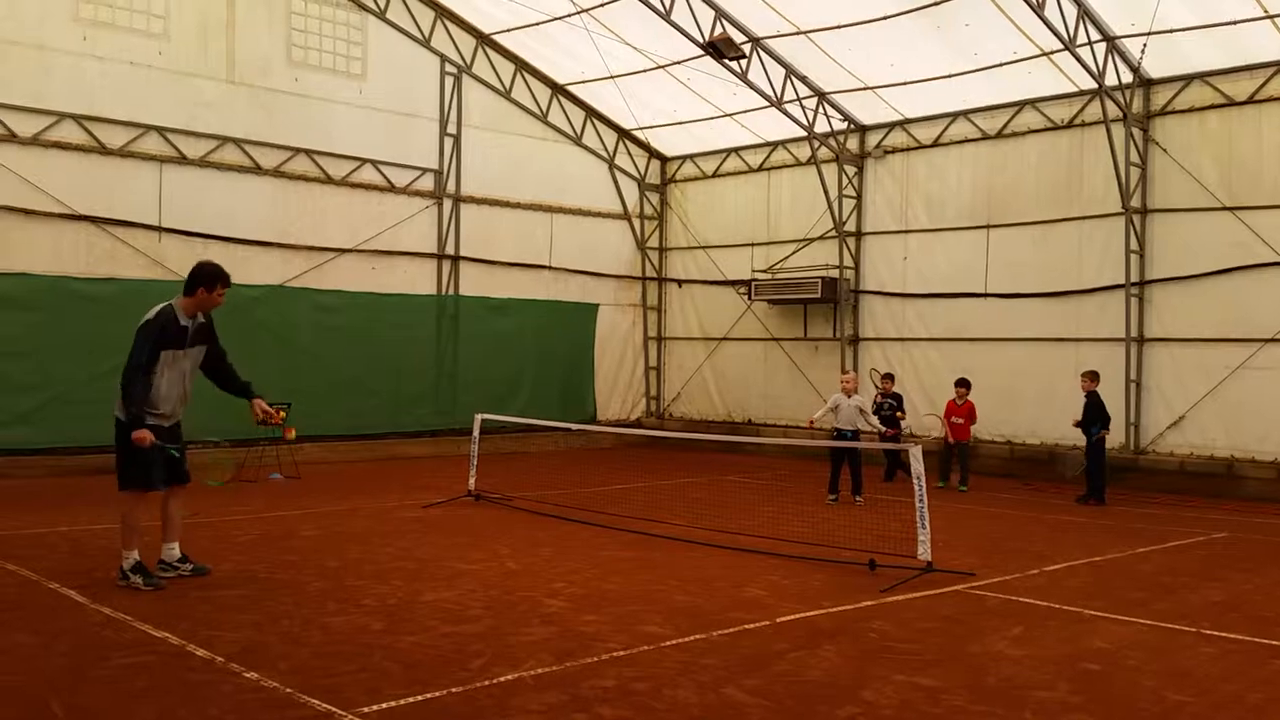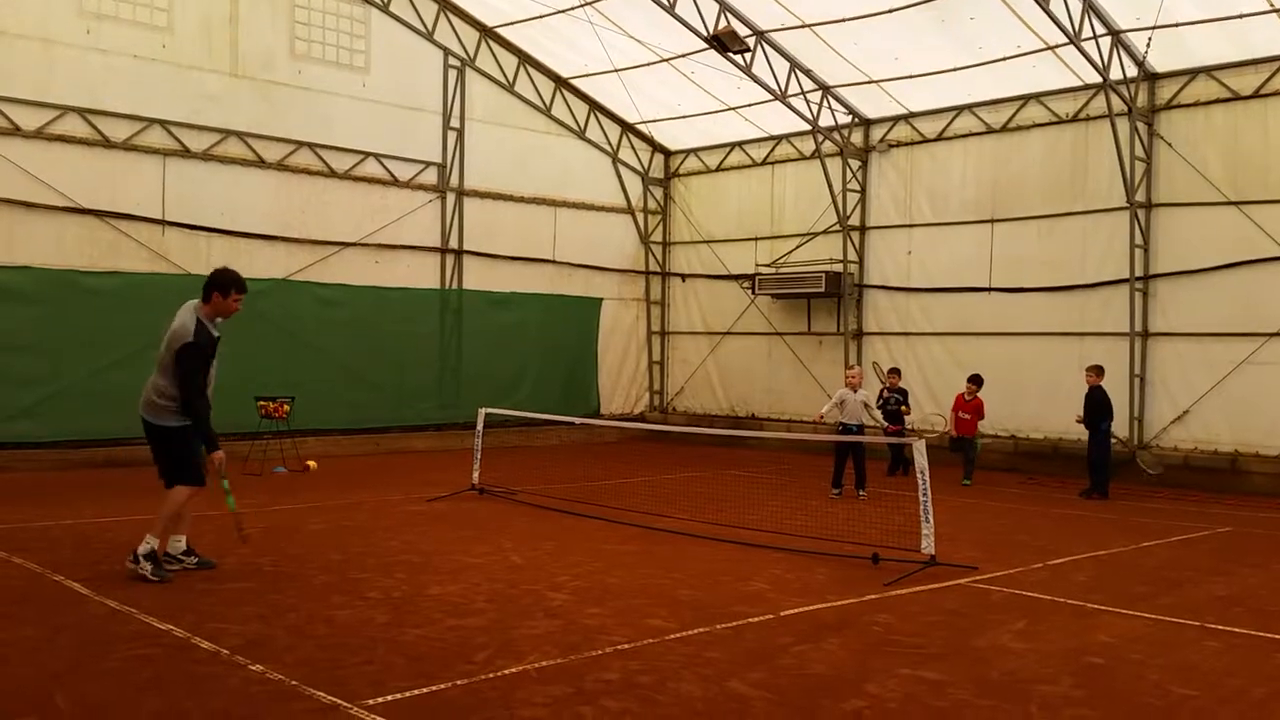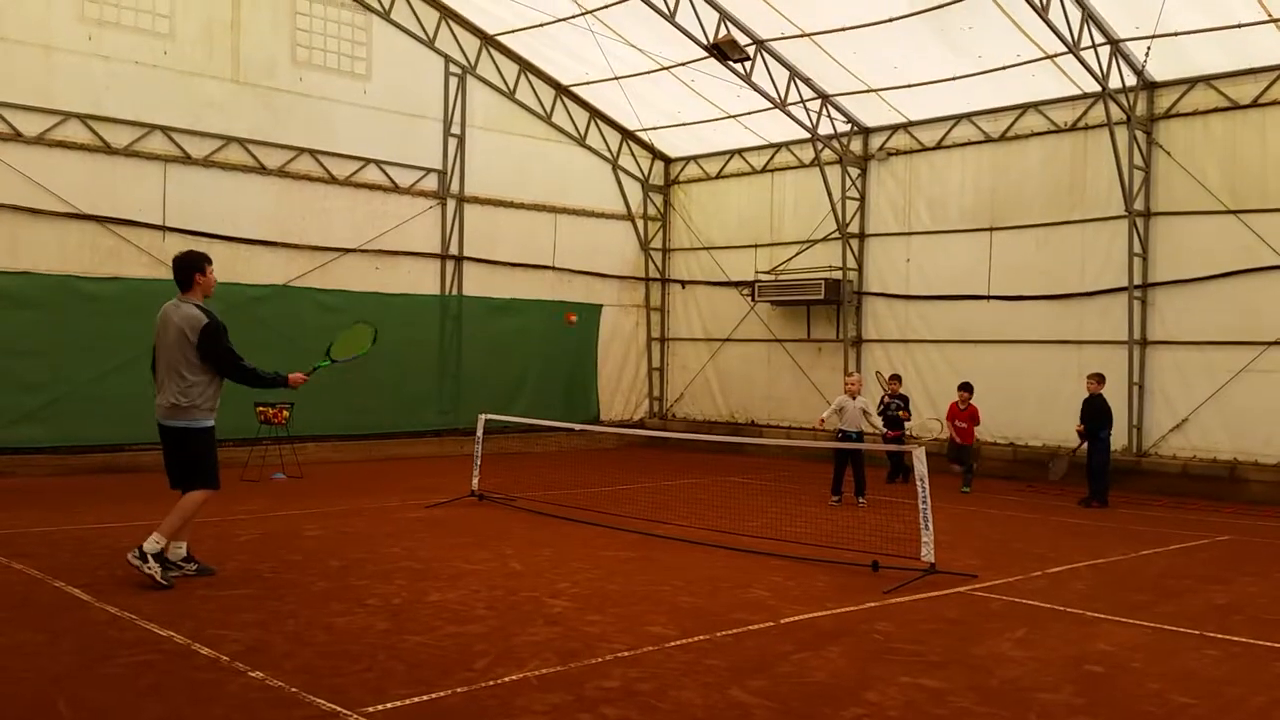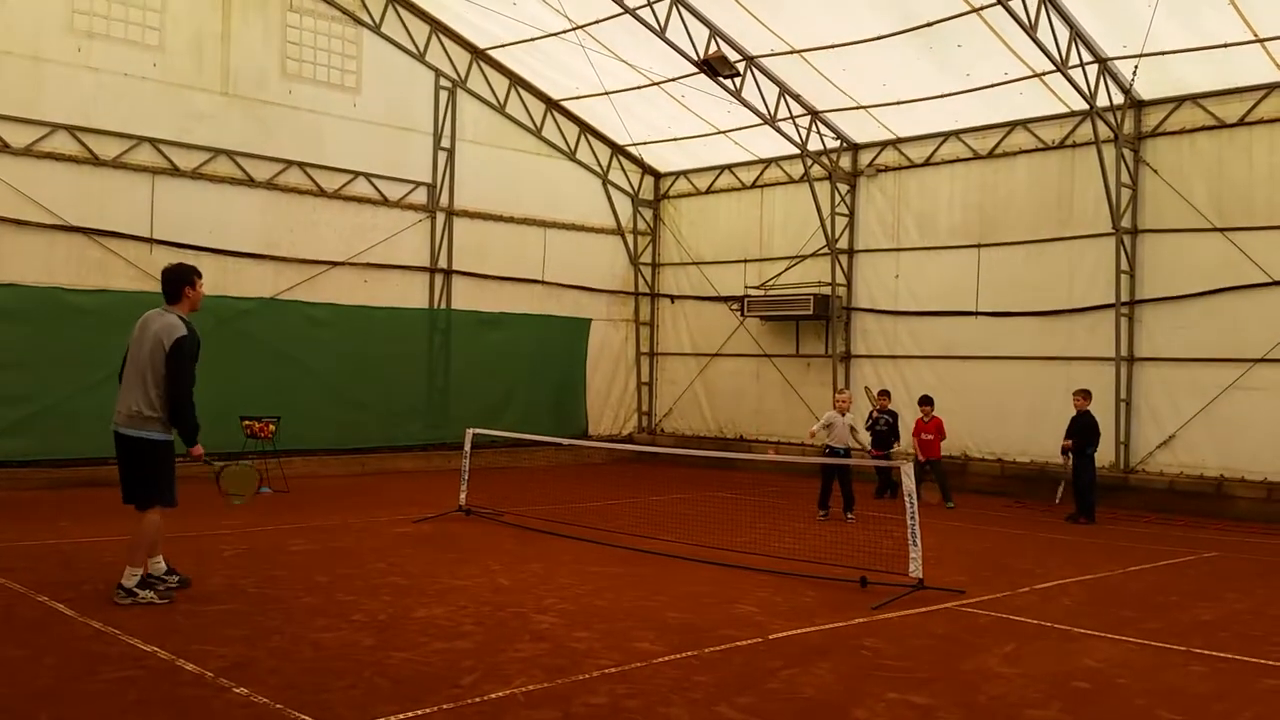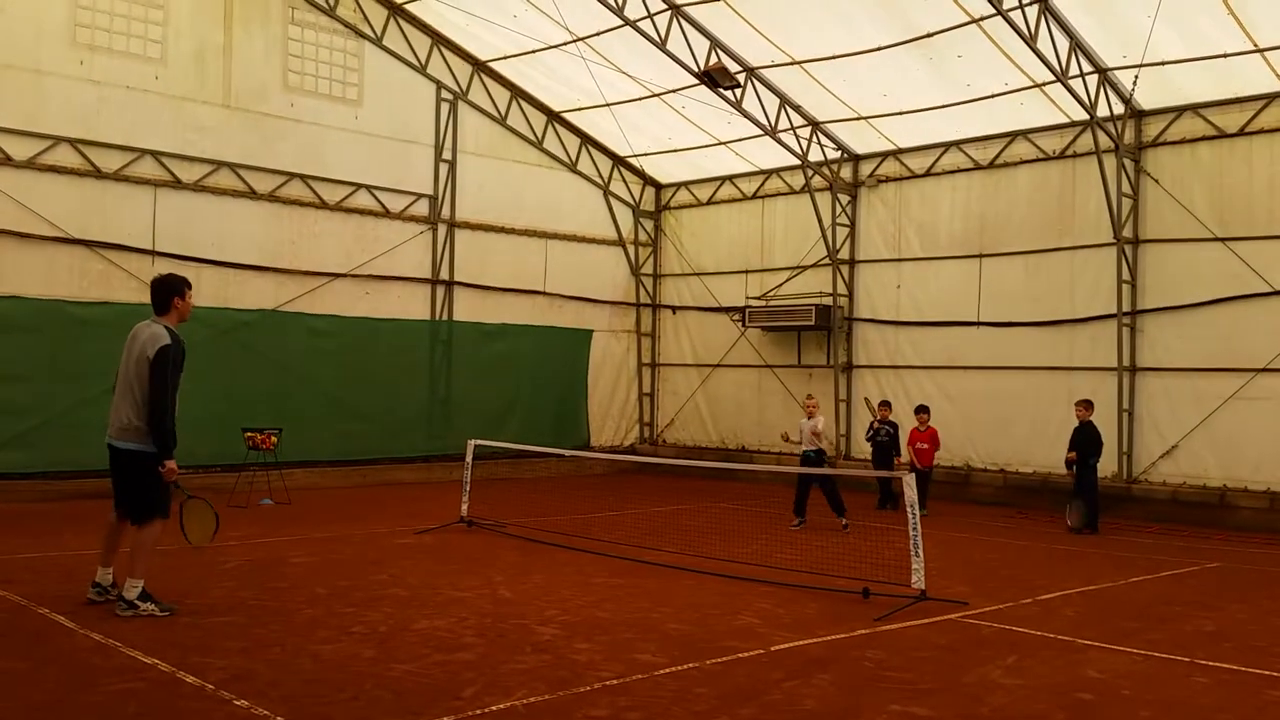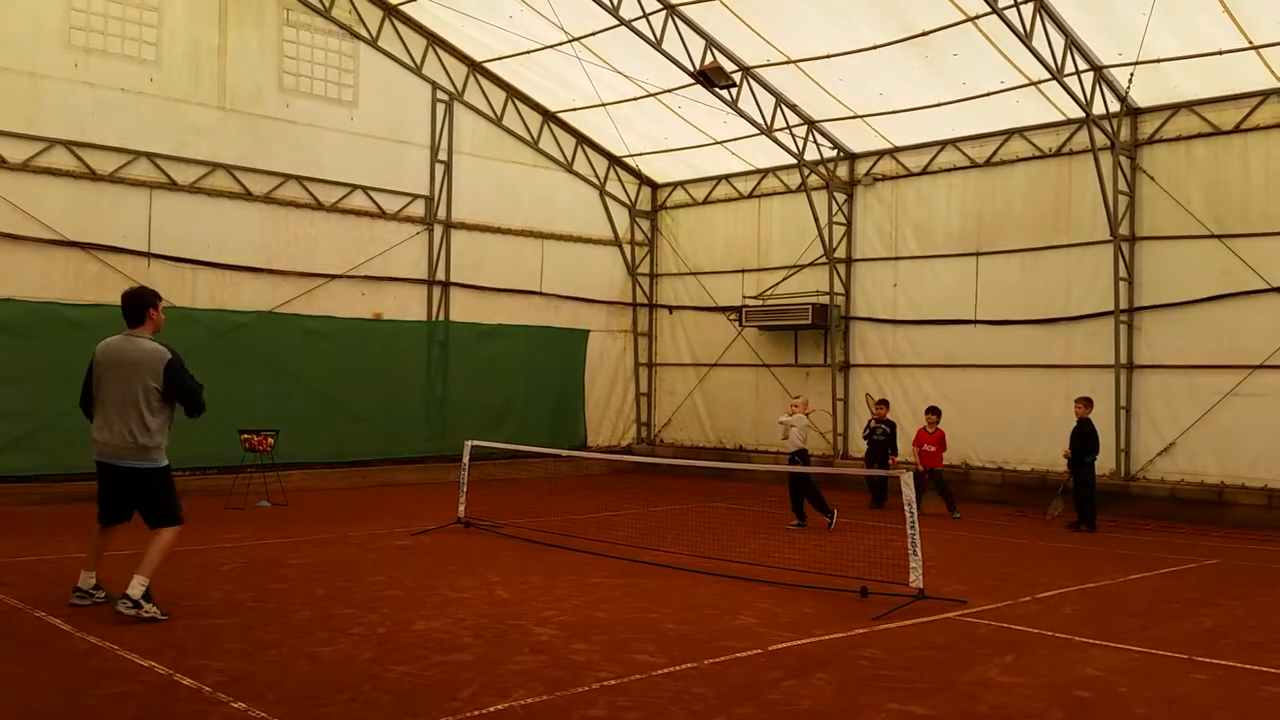
dt=0.5s
person 1, frame 1
left shoulder: (203, 323)
right shoulder: (158, 323)
left elbow: (217, 366)
right elbow: (131, 375)
left wrist: (251, 397)
right wrist: (137, 424)
left hip: (169, 420)
right hip: (140, 423)
left knee: (177, 484)
right knee: (136, 489)
left ankle: (171, 557)
right ankle: (129, 565)
person 1, frame 2
left shoulder: (195, 312)
right shoulder: (196, 339)
right elbow: (195, 398)
right wrist: (213, 446)
left hip: (171, 412)
right hip: (168, 416)
left knee: (184, 482)
right knee: (188, 483)
left ankle: (177, 550)
right ankle: (144, 553)
person 1, frame 3
left shoulder: (166, 312)
right shoulder: (205, 323)
left elbow: (157, 364)
right elbow: (237, 369)
right wrist: (284, 380)
left hip: (169, 415)
right hip: (192, 419)
left knee: (191, 488)
right knee: (201, 489)
left ankle: (177, 556)
right ankle: (148, 550)
person 1, frame 4
left shoulder: (147, 320)
right shoulder: (184, 334)
left elbow: (125, 373)
right elbow: (181, 394)
right wrist: (193, 440)
left hip: (125, 425)
right hip: (151, 432)
left knee: (148, 503)
right knee: (153, 505)
left ankle: (157, 569)
right ankle: (131, 584)
person 1, frame 5
left shoulder: (139, 331)
right shoulder: (168, 344)
right elbow: (162, 404)
right wrist: (167, 453)
left hip: (119, 437)
right hip: (143, 444)
left knee: (124, 513)
right knee: (152, 518)
left ankle: (102, 583)
right ankle: (132, 596)
person 1, frame 6
left shoulder: (102, 350)
right shoulder: (163, 359)
left elbow: (86, 402)
right elbow: (196, 406)
right wrist: (182, 401)
left hip: (106, 455)
right hip: (146, 459)
left knee: (108, 522)
right knee: (168, 526)
left ankle: (85, 586)
right ankle: (136, 595)
